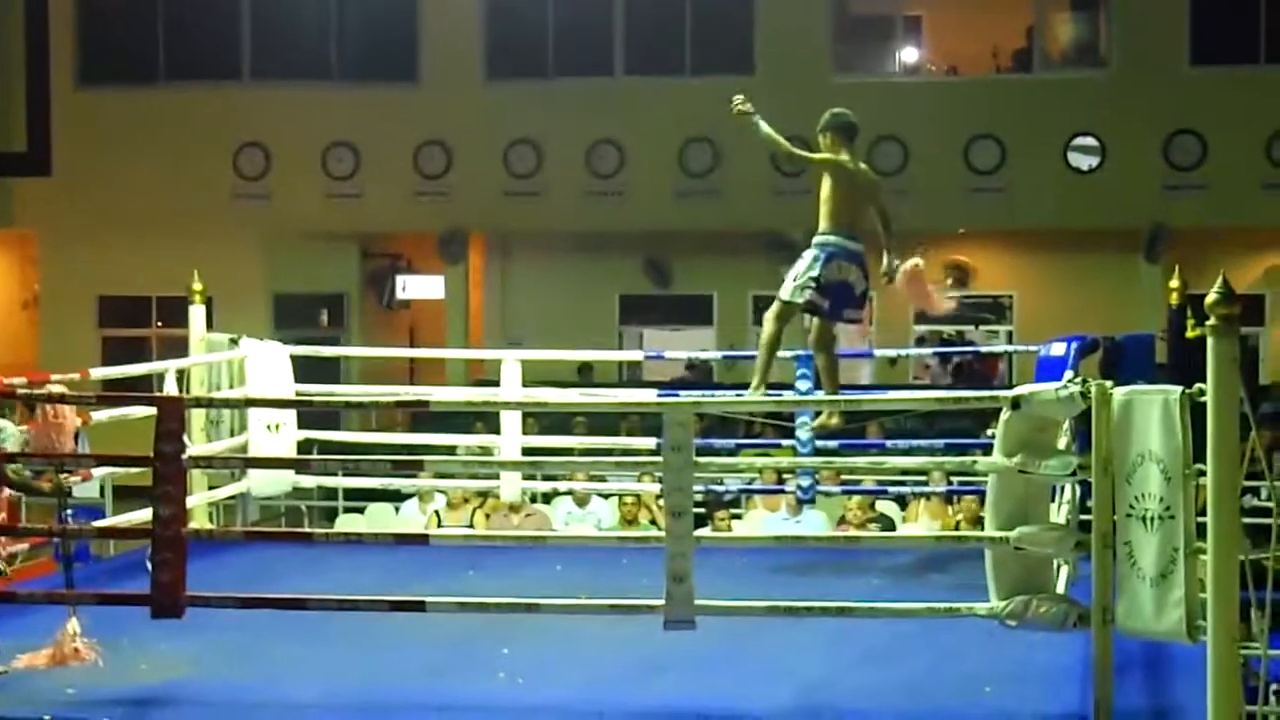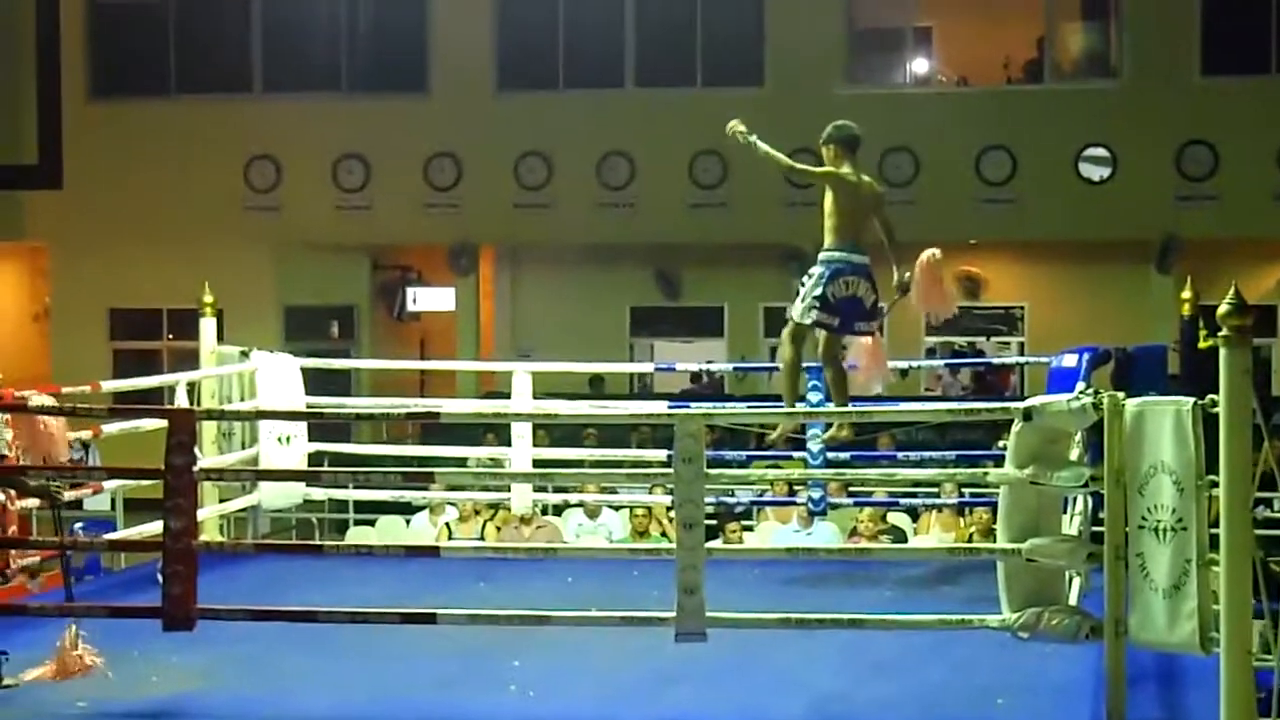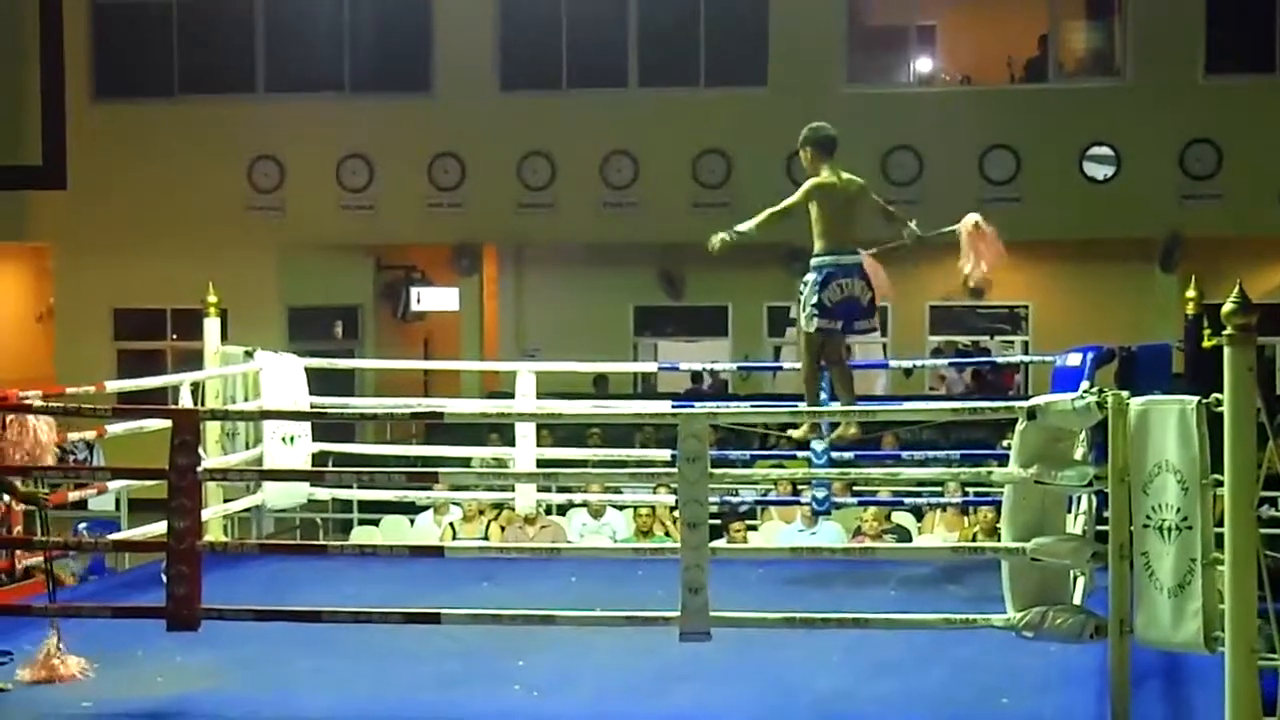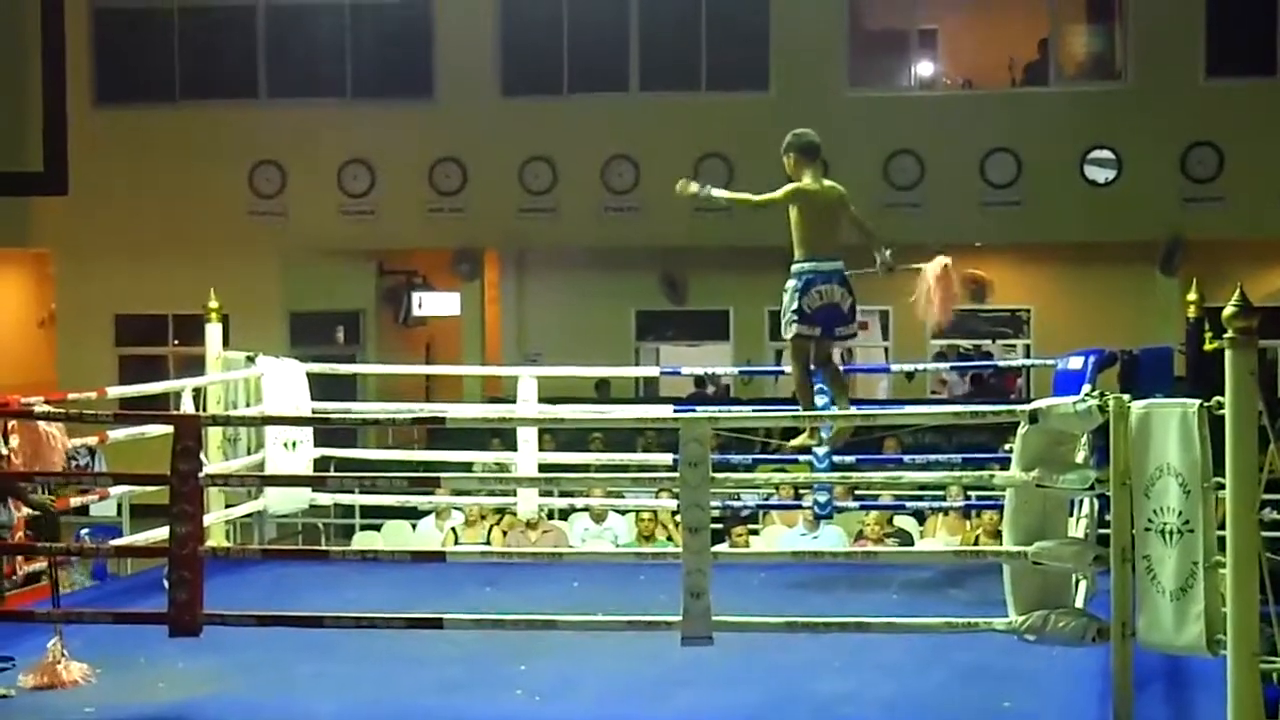
dt=0.5s
person 1, frame 1
left shoulder: (834, 164)
right shoulder: (868, 176)
left elbow: (790, 152)
right elbow: (882, 219)
left wrist: (754, 119)
right wrist: (887, 258)
left hip: (827, 252)
right hip: (852, 259)
left knee: (775, 316)
right knee: (820, 338)
left ankle: (758, 383)
right ankle: (832, 412)
person 1, frame 2
left shoulder: (835, 177)
right shoulder: (872, 188)
left elbow: (791, 167)
right elbow: (887, 232)
left wrist: (751, 139)
right wrist: (897, 271)
left hip: (833, 268)
right hip: (859, 272)
left knee: (792, 337)
right knee: (830, 351)
left ankle: (789, 411)
right ankle: (843, 424)
person 1, frame 3
left shoulder: (818, 185)
right shoulder: (855, 184)
left elbow: (781, 212)
right elbow: (884, 208)
left wrist: (736, 232)
right wrist: (907, 227)
left hip: (827, 272)
right hip: (853, 271)
left knee: (810, 351)
right knee: (833, 352)
left ankle: (811, 423)
right ankle: (848, 422)
person 1, frame 4
left shoulder: (798, 191)
right shoulder: (837, 192)
left elbow: (755, 202)
right elbow: (861, 226)
left wrist: (706, 191)
right wrist: (880, 254)
left hip: (808, 279)
right hip: (835, 279)
left knee: (800, 359)
right knee: (823, 357)
left ankle: (812, 430)
right ankle: (844, 412)
